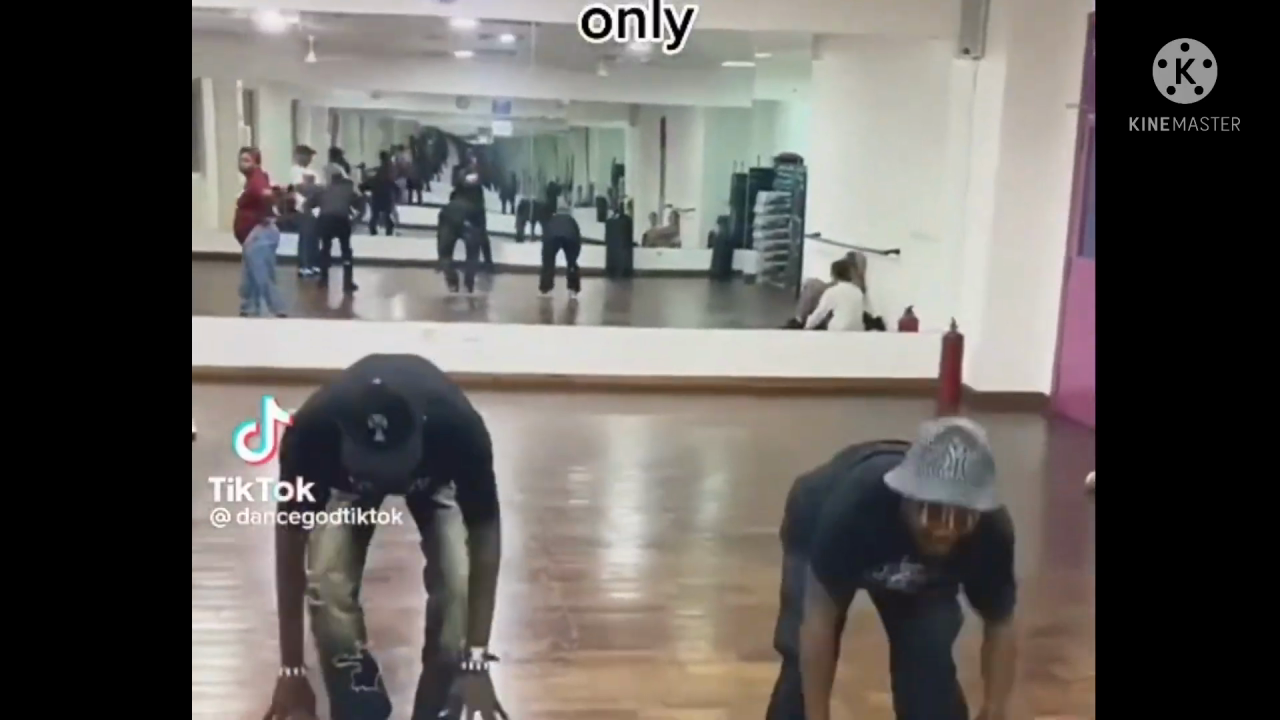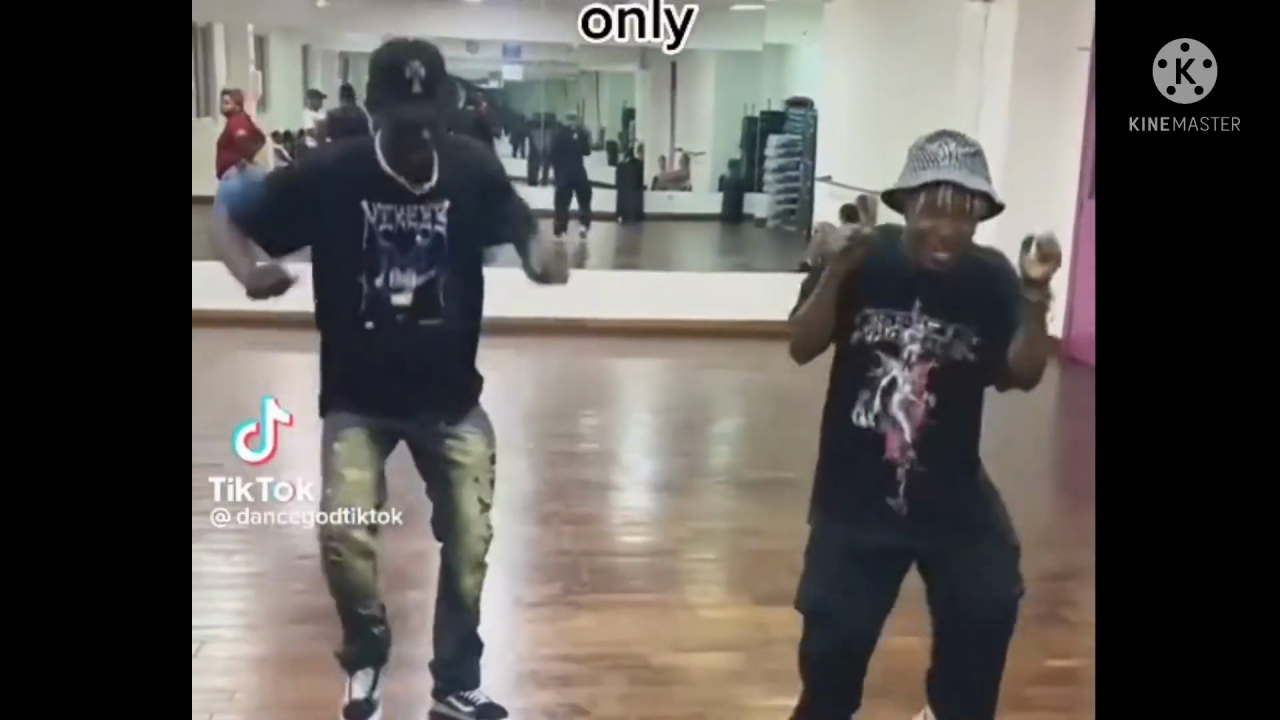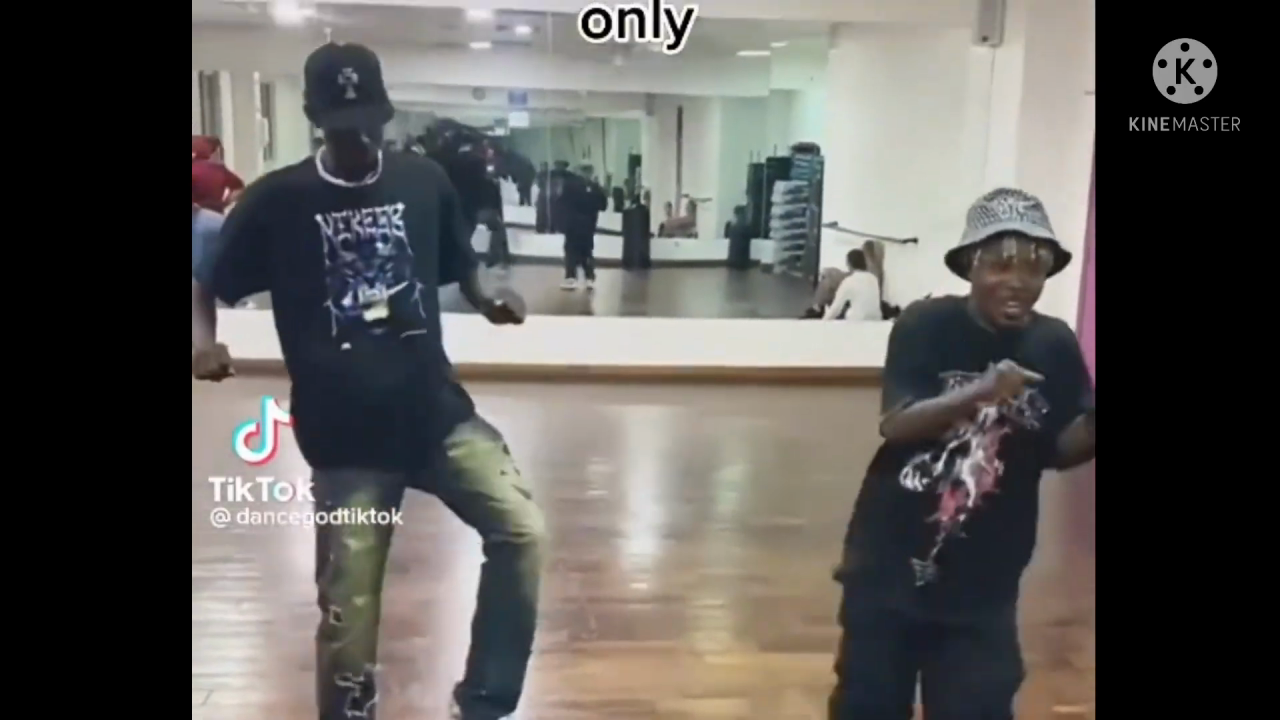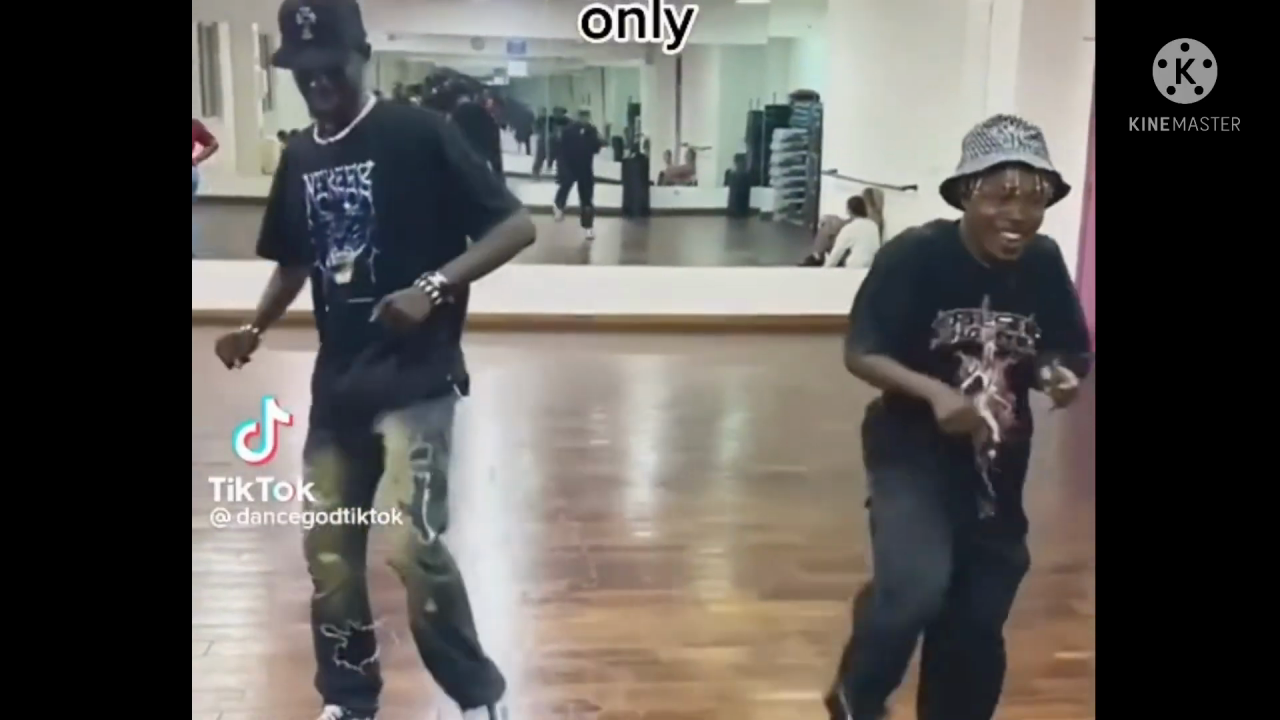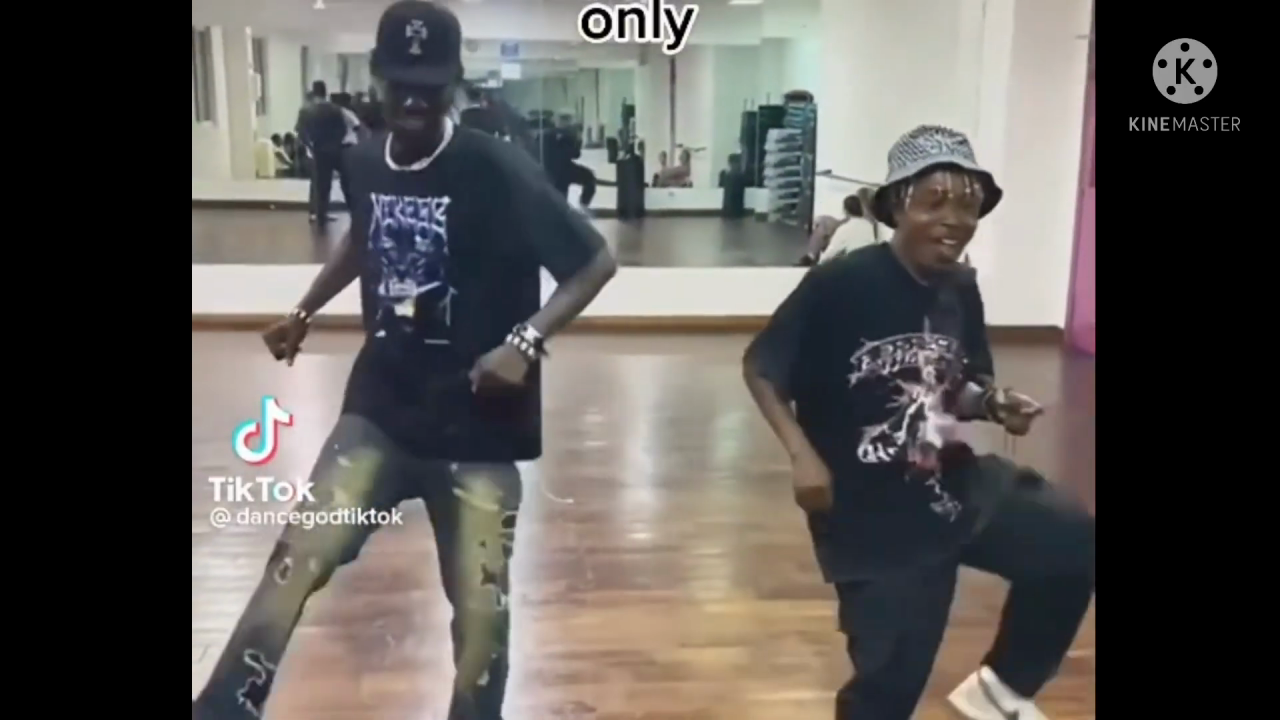
dt=0.5s
person 1, frame 1
left shoulder: (455, 425)
right shoulder: (316, 426)
left elbow: (485, 541)
right elbow: (289, 548)
left wrist: (476, 663)
right wrist: (291, 673)
left hip: (438, 476)
left knee: (454, 591)
right knee: (329, 589)
person 1, frame 2
left shoulder: (476, 171)
right shoulder: (326, 173)
left elbow: (523, 231)
right elbow: (232, 222)
left wrist: (540, 259)
right wrist: (251, 271)
left hip: (451, 399)
right hip: (356, 400)
left knee: (467, 545)
right knee: (345, 540)
right ankle: (366, 662)
person 1, frame 3
left shoulder: (424, 182)
right shoulder: (275, 202)
left elbow: (458, 269)
right elbow: (209, 286)
left wrist: (490, 300)
right wrist: (202, 343)
left hip: (437, 411)
right hip: (342, 435)
left knee: (520, 536)
right knee: (348, 605)
person 1, frame 4
left shoulder: (420, 135)
right shoulder: (298, 159)
left elbow: (516, 225)
left wrist: (432, 286)
right wrist: (253, 327)
left hip: (416, 373)
right hip: (338, 380)
left knee: (410, 547)
right knee: (328, 552)
person 1, frame 5
left shoulder: (499, 170)
right shoulder: (366, 165)
left elbow: (593, 261)
left wrist: (524, 342)
right wrist: (303, 310)
left hip: (480, 428)
right hip: (381, 409)
left knee: (482, 607)
right knee: (313, 544)
person 2, frame 1
left shoulder: (989, 528)
right shoulder: (854, 502)
left elbow: (1000, 628)
right elbow: (817, 624)
right hip: (824, 546)
right knee: (801, 658)
person 2, frame 2
left shoulder: (992, 276)
right shoulder: (864, 260)
left elbow: (1021, 376)
right elbow: (801, 348)
left wrist: (1036, 296)
right wrist: (836, 273)
left hip: (956, 492)
right hip: (857, 490)
left knee: (986, 614)
right knee: (836, 634)
person 2, frame 3
left shoulder: (1057, 345)
right shoulder: (927, 325)
left elbow: (1065, 448)
right elbow: (898, 428)
left wrist: (1093, 427)
right wrist: (975, 394)
left hip: (985, 561)
right hip: (893, 543)
person 2, frame 4
left shoulder: (1044, 262)
right shoulder: (914, 255)
left elbow: (1067, 351)
right elbow: (860, 353)
left wrist: (1059, 376)
right wrist: (933, 392)
left hip: (994, 475)
right hip: (914, 451)
left knee: (974, 633)
right knee: (912, 596)
person 2, frame 5
left shoulder: (961, 292)
right shoulder: (839, 284)
right elbow: (763, 366)
left wrist: (994, 403)
right wrist: (802, 455)
left hip: (949, 481)
right hip: (870, 508)
left knee: (1071, 546)
